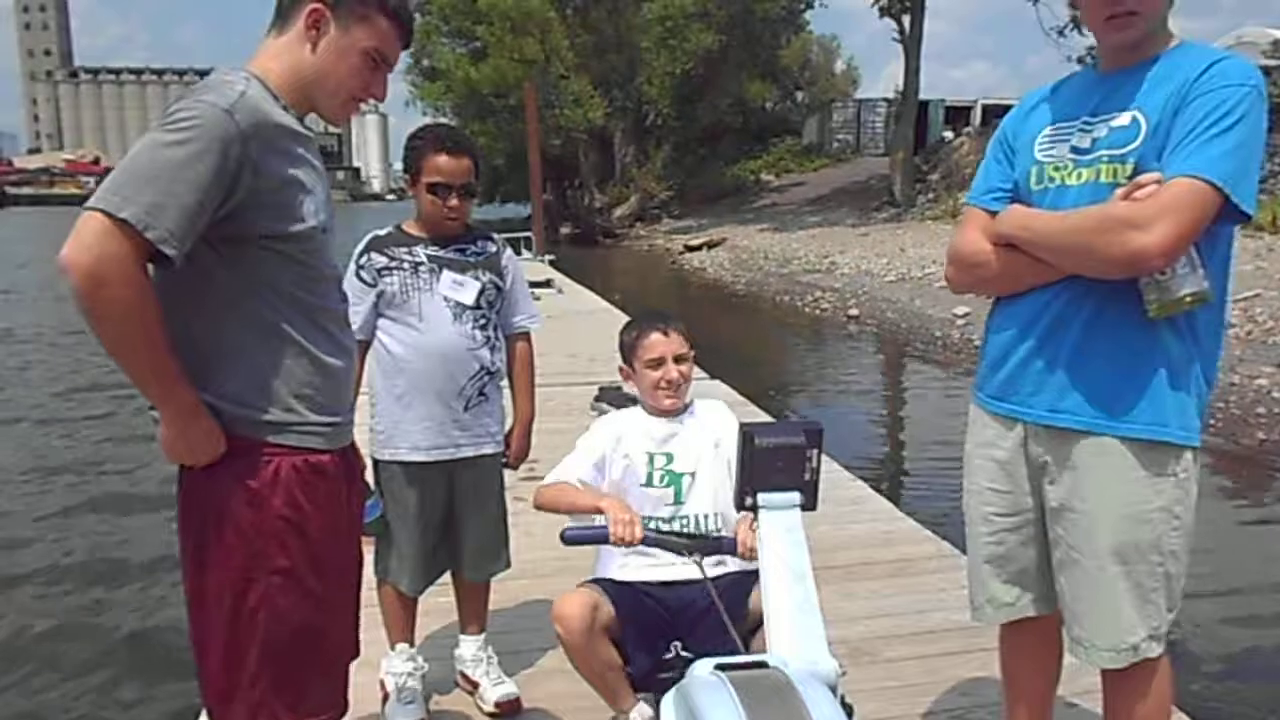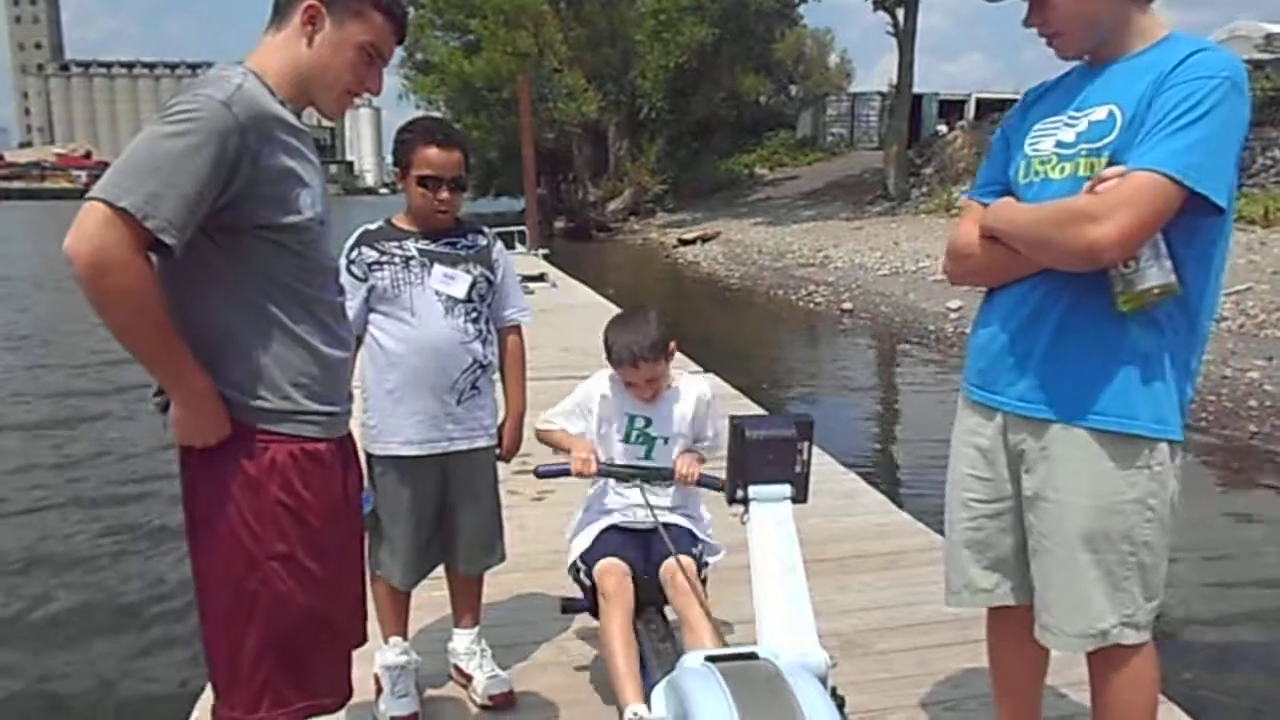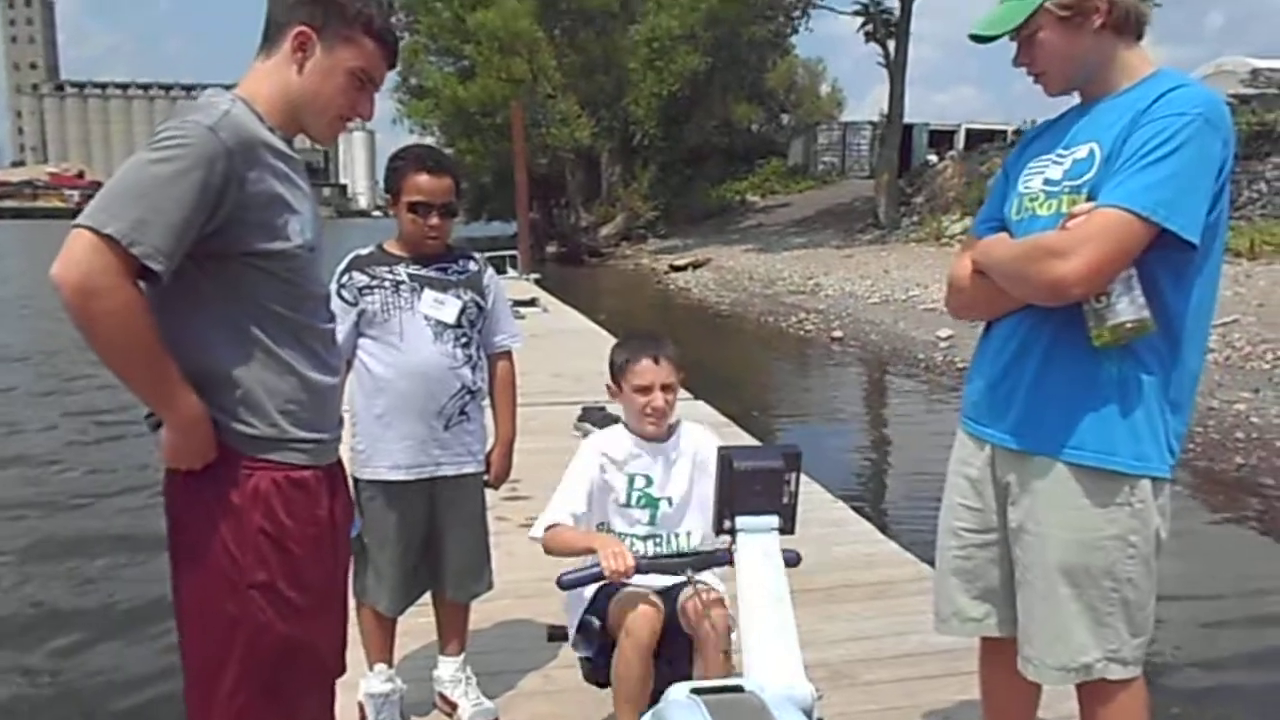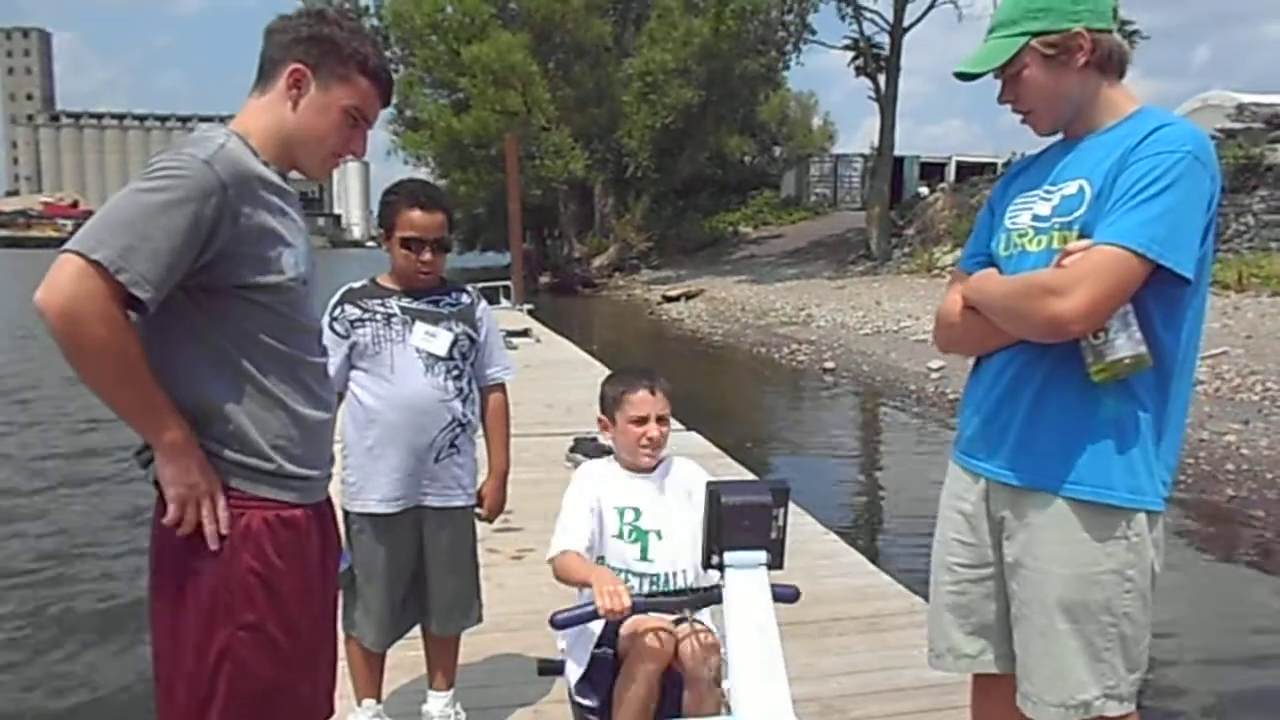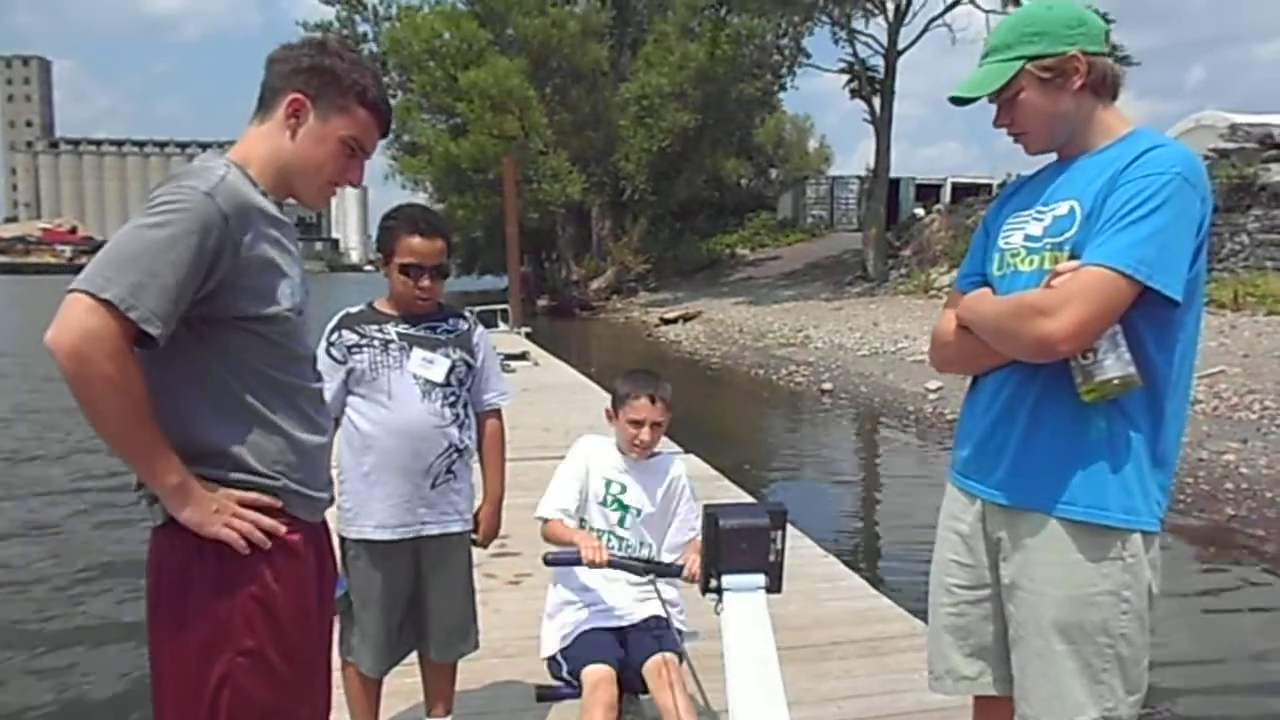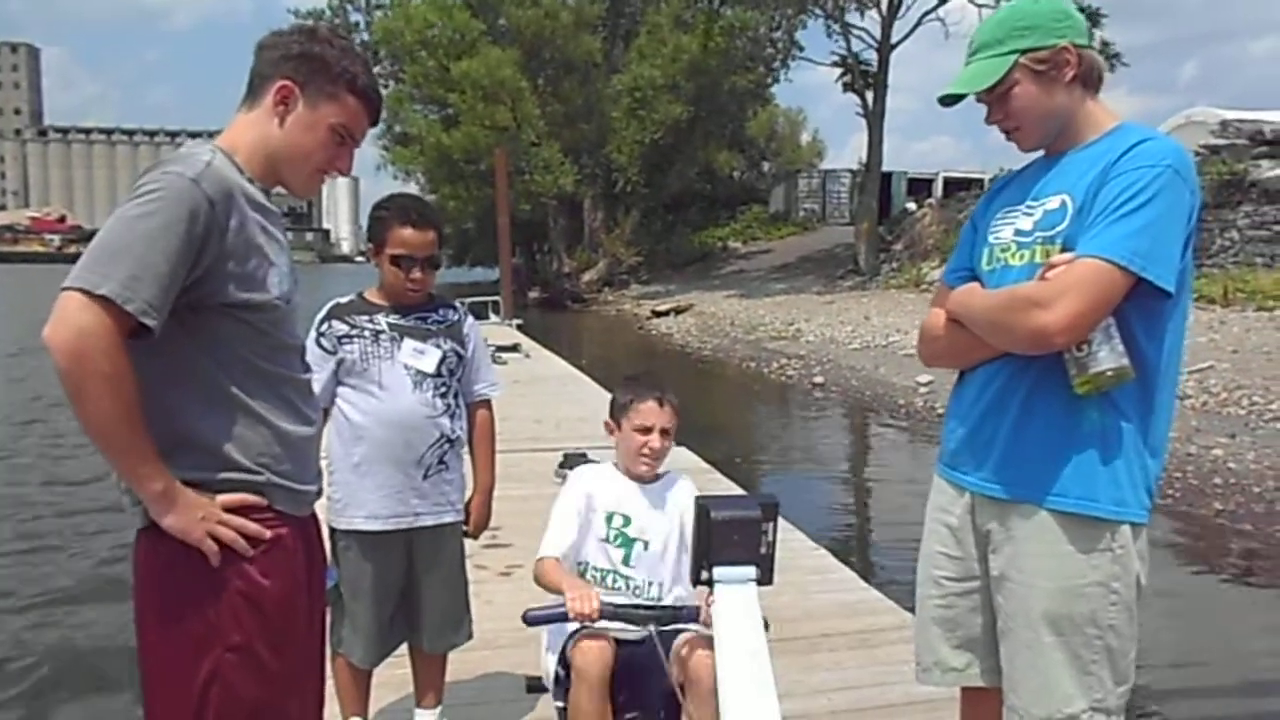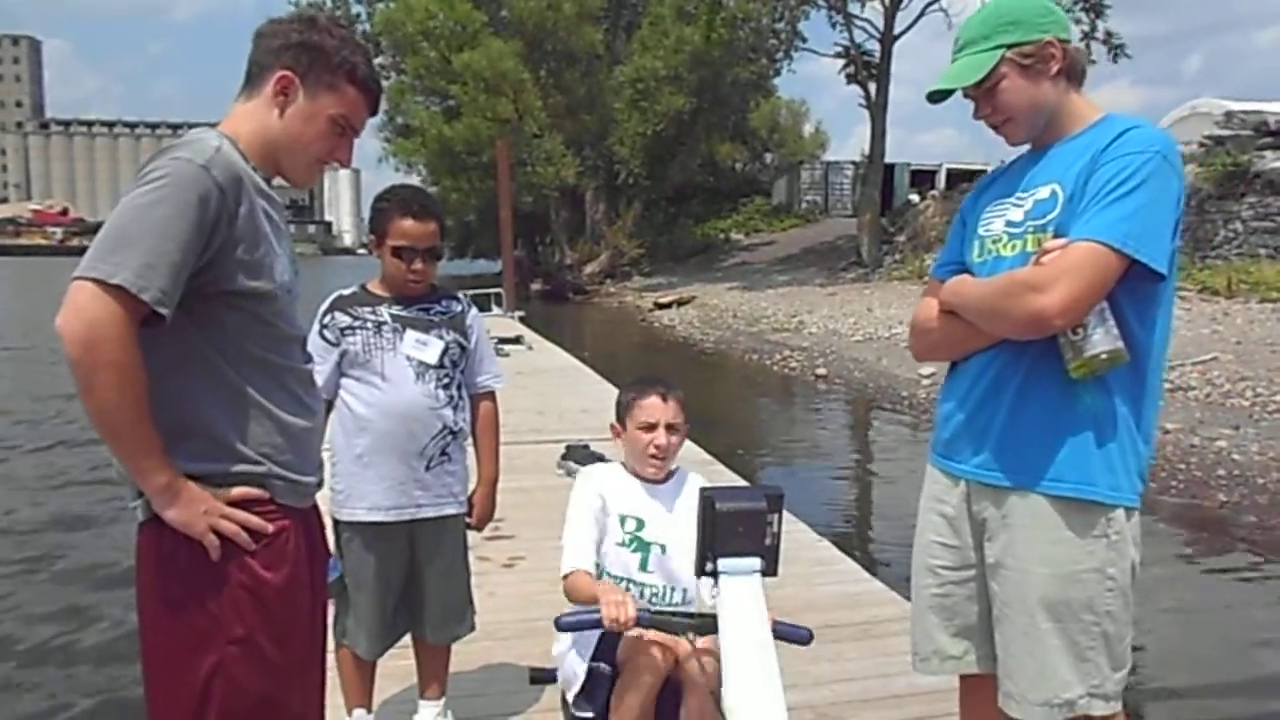
dt=0.5s
person 1, frame 1
left shoulder: (1220, 85)
right shoulder: (1035, 113)
left elbow: (1150, 237)
right elbow: (966, 264)
left wrist: (1021, 224)
right wrist: (1097, 235)
left hip: (1127, 415)
right hip: (1007, 401)
left knee: (1127, 640)
right knee: (1024, 607)
person 1, frame 2
left shoulder: (1201, 77)
right shoulder: (1039, 105)
left elbow: (1105, 231)
right elbow: (961, 256)
left wrist: (1007, 216)
right wrist: (1058, 233)
left hip: (1106, 404)
right hip: (994, 390)
left knee: (1112, 627)
right knee: (1008, 599)
person 1, frame 3
left shoulder: (1183, 114)
right shoulder: (1038, 144)
left elbow: (1071, 268)
right elbow: (962, 292)
left wrist: (996, 253)
right wrist: (1040, 265)
left hip: (1096, 442)
right hip: (991, 424)
right knee: (1000, 634)
person 1, frame 4
left shoulder: (1169, 151)
right shoulder: (1023, 178)
left elbow: (1071, 306)
right elbow: (951, 328)
left wrist: (987, 289)
right wrist: (1034, 302)
left hip: (1086, 479)
right hip: (982, 463)
person 1, frame 5
left shoulder: (1159, 171)
right shoulder: (1017, 199)
left elbow: (1058, 326)
right elbow: (946, 347)
left wrist: (979, 308)
right wrist: (1025, 318)
left hip: (1083, 502)
right hip: (979, 485)
person 1, frame 6
left shoulder: (1149, 165)
right shoulder: (1005, 194)
left elbow: (1055, 319)
right elbow: (934, 342)
left wrist: (971, 302)
right wrist: (1022, 313)
left hip: (1071, 493)
right hip: (965, 478)
person 1, frame 7
left shoulder: (1135, 152)
right shoulder: (993, 188)
left elbow: (1052, 302)
right elbow: (926, 334)
left wrist: (962, 292)
right wrist: (1012, 301)
left hip: (1065, 479)
right hip: (959, 465)
person 2, frame 1
left shoulder: (285, 135)
right shoulder: (228, 116)
right elbow: (95, 256)
left wrist: (336, 451)
right wrist: (183, 415)
left hip: (315, 459)
right hip: (263, 470)
person 2, frame 2
left shoulder: (282, 130)
right shoulder: (226, 108)
right elbow: (97, 245)
left wrist: (331, 431)
right wrist: (194, 397)
left hip: (312, 446)
right hip: (262, 456)
person 2, frame 3
left shoulder: (275, 157)
right shoulder: (216, 136)
right elbow: (85, 271)
left wrist: (319, 470)
right wrist: (185, 418)
left hip: (302, 475)
right hip: (250, 483)
person 2, frame 4
left shoulder: (268, 189)
right shoulder: (211, 170)
right elbow: (70, 297)
left wrist: (306, 500)
right wrist: (174, 446)
left hip: (293, 513)
right hip: (238, 521)
person 2, frame 5
left shoulder: (263, 218)
right shoulder: (211, 199)
right elbow: (80, 336)
left wrist: (301, 539)
right wrist: (180, 491)
left hip: (287, 538)
right hip: (237, 551)
person 2, frame 6
left shoulder: (253, 206)
right shoulder: (195, 185)
right elbow: (76, 333)
left wrist: (290, 513)
right wrist: (162, 495)
left hip: (279, 531)
right hip: (228, 543)
person 2, frame 7
left shoulder: (251, 191)
right shoulder: (201, 171)
right elbow: (89, 322)
left wrist: (292, 521)
right wrist: (166, 489)
left hip: (279, 522)
right hip: (230, 534)
person 3, frame 1
left shoulder: (494, 255)
right shoulder: (378, 255)
left elbow: (518, 340)
right elbow: (350, 345)
left wrist: (523, 421)
left hip: (477, 437)
right hip: (404, 441)
left knee: (475, 552)
right knee: (401, 556)
left ankle: (473, 654)
right ankle: (402, 666)
person 3, frame 2
left shoulder: (484, 248)
right shoulder: (368, 249)
left elbow: (509, 332)
left wrist: (515, 413)
left hip: (471, 429)
right hip: (396, 434)
left knee: (469, 545)
right knee: (392, 551)
left ankle: (467, 646)
right ankle: (395, 659)
person 3, frame 3
left shoulder: (476, 274)
right shoulder: (359, 274)
left elbow: (499, 359)
left wrist: (505, 440)
left hip: (458, 456)
right hip: (384, 459)
left knee: (456, 572)
right knee: (379, 577)
left ankle: (452, 673)
person 3, frame 4
left shoulder: (469, 307)
right shoulder: (351, 306)
left elbow: (493, 391)
left wrist: (498, 473)
left hip: (449, 487)
right hip: (375, 491)
left knee: (446, 607)
right knee: (369, 612)
person 3, frame 5
left shoulder: (466, 333)
right shoulder: (348, 331)
left elbow: (488, 417)
left wrist: (493, 498)
left hip: (446, 514)
right hip: (371, 517)
left knee: (443, 632)
right knee: (365, 638)
person 3, frame 6
left shoulder: (456, 323)
right shoulder: (339, 322)
left elbow: (479, 408)
left wrist: (483, 490)
left hip: (437, 505)
right hip: (361, 509)
left knee: (433, 623)
right knee: (355, 628)
person 3, frame 7
left shoulder: (459, 315)
right shoulder: (341, 314)
left elbow: (482, 400)
left wrist: (487, 481)
left hip: (440, 496)
right hip: (364, 499)
left knee: (436, 613)
right knee: (359, 617)
person 4, frame 1
left shoulder: (718, 419)
right shoulder: (615, 429)
right elbow: (544, 495)
left wrist: (752, 520)
right wrist: (606, 501)
left hip: (713, 583)
right hip: (635, 585)
right knee: (570, 613)
person 4, frame 2
left shoulder: (696, 392)
right shoulder: (599, 391)
left elbow: (708, 442)
right elbow: (546, 428)
left wrist: (694, 458)
right wrist: (580, 445)
left hip: (674, 517)
right hip: (610, 520)
left knee: (681, 578)
right knee: (614, 583)
person 4, frame 3
left shoulder: (699, 443)
right shoulder: (601, 449)
right elbow: (551, 535)
right wrist: (600, 542)
left hip: (684, 580)
right hip: (613, 584)
left knee: (711, 609)
right knee: (643, 613)
person 4, frame 4
left shoulder: (689, 477)
right shoulder: (592, 479)
right elbow: (562, 560)
right wrist: (601, 578)
left hip: (680, 618)
right hip: (609, 626)
left knee: (702, 647)
right knee: (651, 640)
person 4, frame 5
left shoulder: (672, 472)
right shoulder: (588, 452)
left elbow: (690, 538)
right elbow: (550, 526)
left wrist: (696, 555)
right wrist: (581, 536)
left hip: (649, 603)
right hip: (585, 604)
left knee: (666, 675)
right knee: (601, 686)
person 4, frame 6
left shoulder: (683, 493)
right shoulder: (587, 482)
right elbow: (544, 567)
left wrist: (715, 598)
right wrist: (572, 585)
left hip: (661, 633)
right hip: (590, 631)
left knee: (704, 653)
right knee: (595, 654)
person 4, frame 7
left shoulder: (697, 494)
right shoulder: (596, 484)
right elbow: (573, 581)
right wrist: (606, 593)
left hip: (679, 636)
right hip: (602, 639)
left knee: (703, 661)
right knee: (654, 651)
